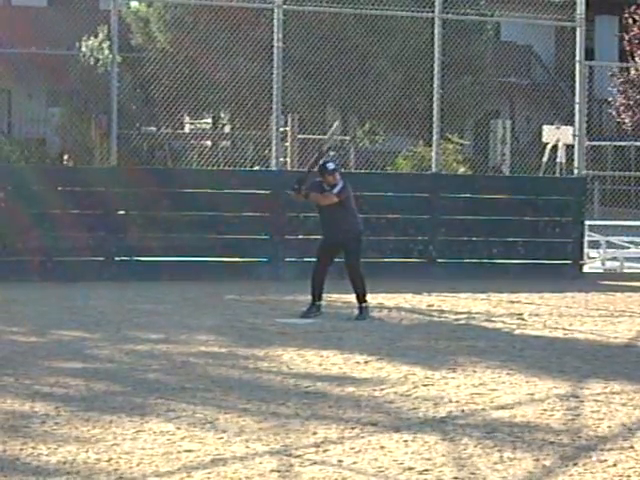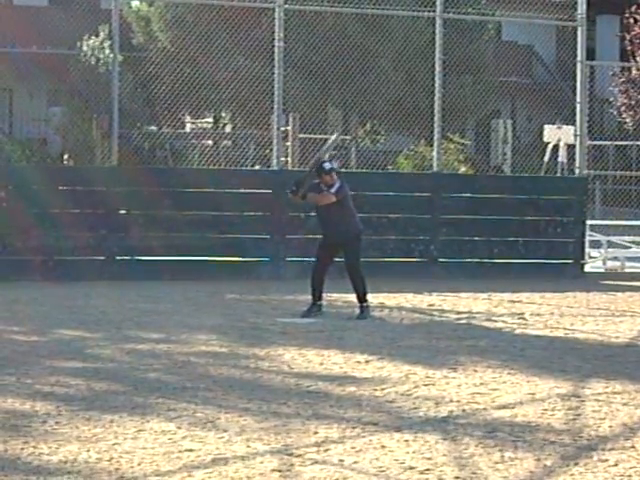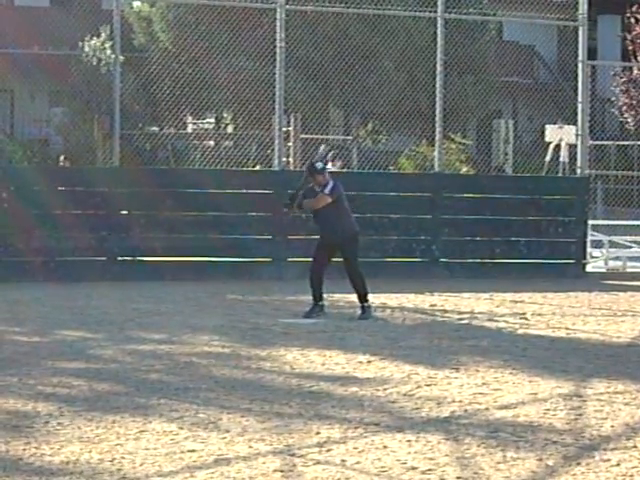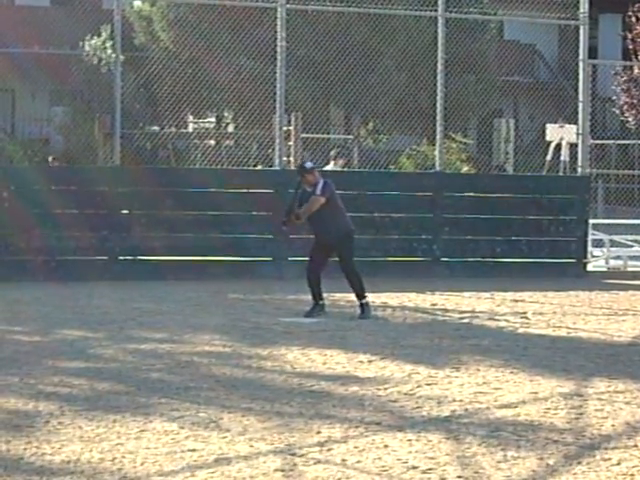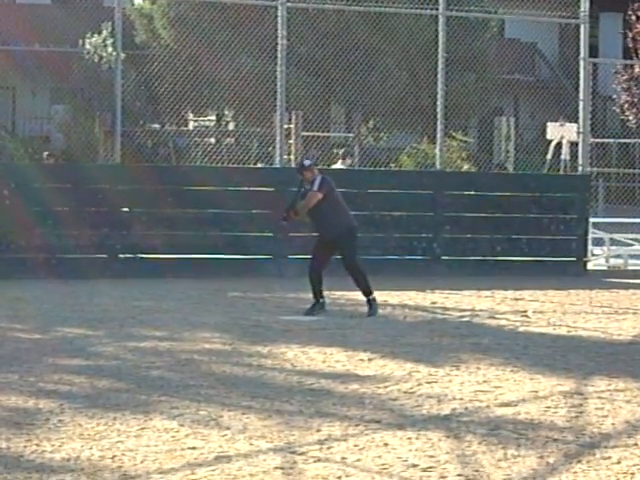
dt=0.3s
person 1, frame 1
left shoulder: (343, 186)
right shoulder: (317, 184)
left elbow: (323, 200)
right elbow: (301, 194)
left wrist: (305, 193)
right wrist: (299, 189)
left hip: (351, 235)
right hip: (330, 235)
left knee: (353, 269)
right knee: (319, 269)
left ankle: (363, 306)
right ankle: (316, 304)
person 1, frame 2
left shoulder: (340, 186)
right shoulder: (315, 186)
left elbow: (321, 200)
right elbow: (298, 198)
left wrist: (303, 194)
right wrist: (297, 191)
left hip: (351, 235)
right hip: (330, 236)
left knee: (353, 269)
right knee: (318, 269)
left ankle: (364, 305)
right ankle: (316, 304)
person 1, frame 3
left shoulder: (333, 185)
right shoulder: (310, 191)
left elbow: (317, 203)
right elbow: (300, 206)
left wrist: (301, 203)
right wrist: (295, 204)
left hip: (348, 235)
right hip: (327, 237)
left knee: (352, 269)
right knee: (316, 270)
left ankle: (365, 306)
right ankle: (318, 305)
person 1, frame 4
left shoulder: (324, 185)
right shoulder: (302, 194)
left elbow: (313, 206)
right elbow: (301, 215)
left wrist: (297, 215)
right wrist: (295, 216)
left hip: (342, 234)
right hip: (322, 238)
left knee: (348, 267)
right knee: (312, 270)
left ankle: (364, 303)
right ankle: (319, 303)
person 1, frame 5
left shoulder: (323, 181)
right shoulder: (305, 192)
left elbow: (311, 202)
right elbow: (304, 213)
left wrist: (294, 212)
right wrist: (294, 213)
left hip: (345, 230)
right hip: (326, 235)
left knee: (351, 264)
right knee: (314, 268)
left ankle: (371, 299)
right ankle: (319, 302)
